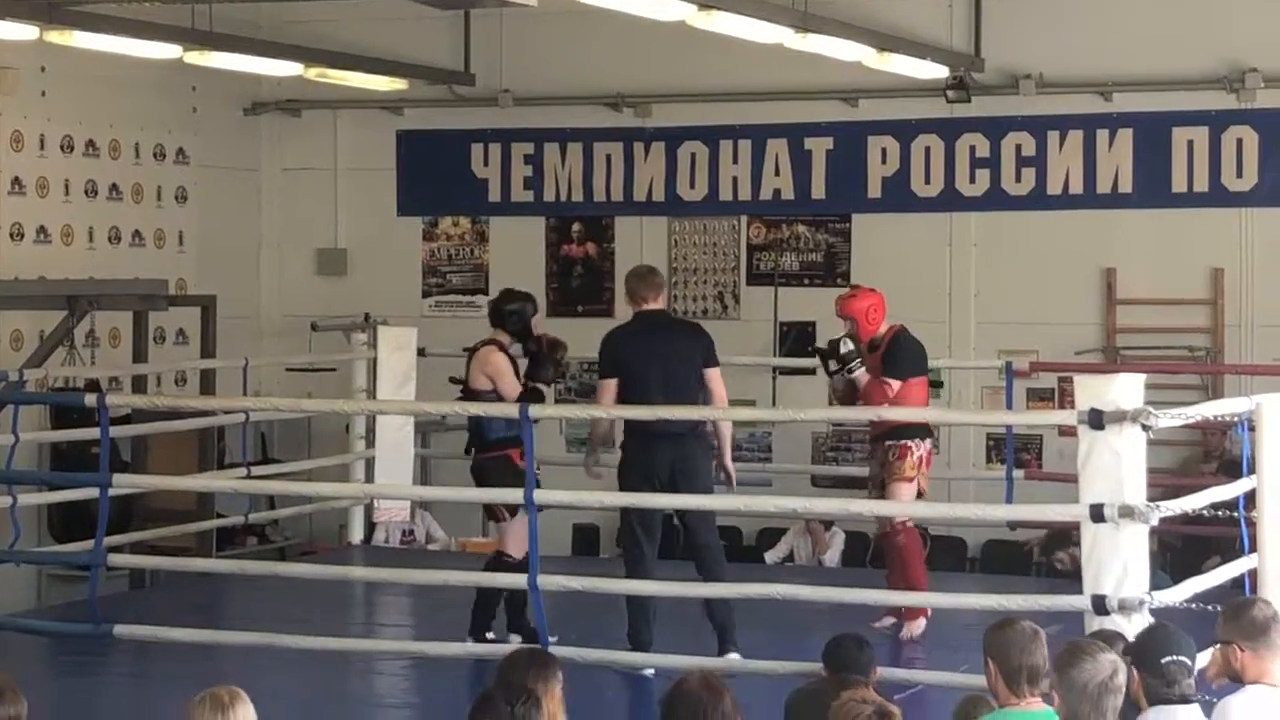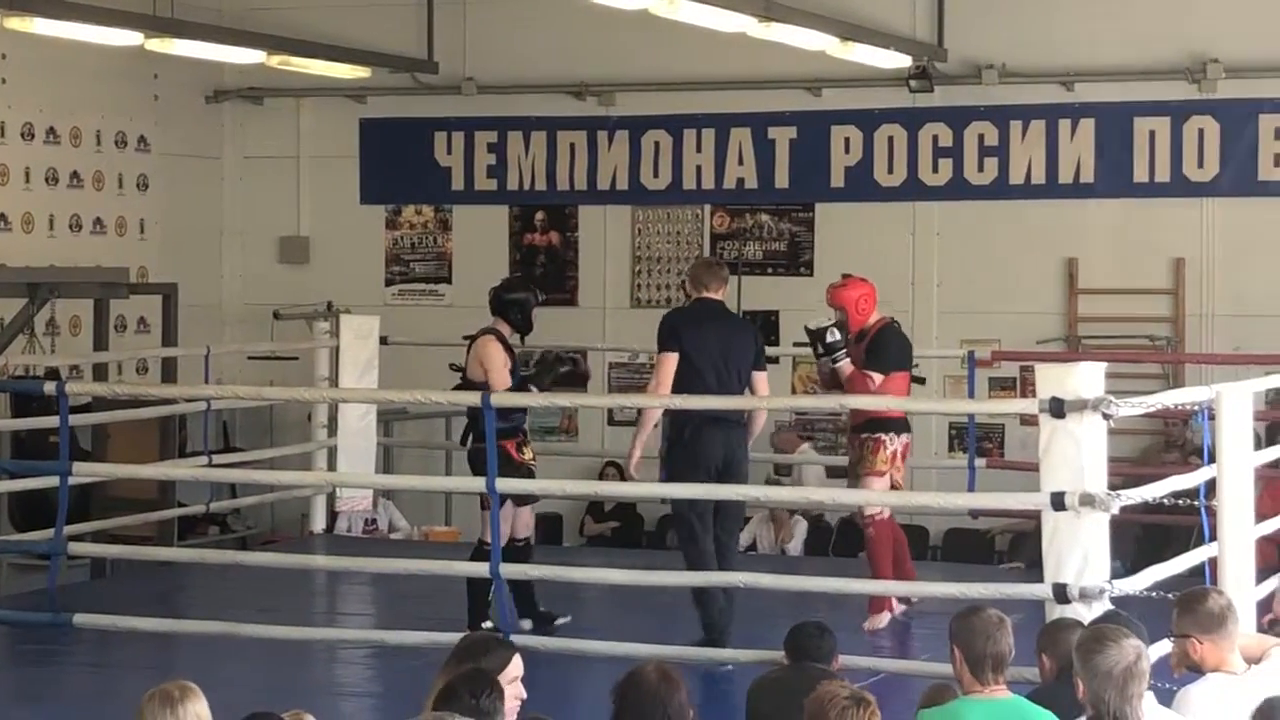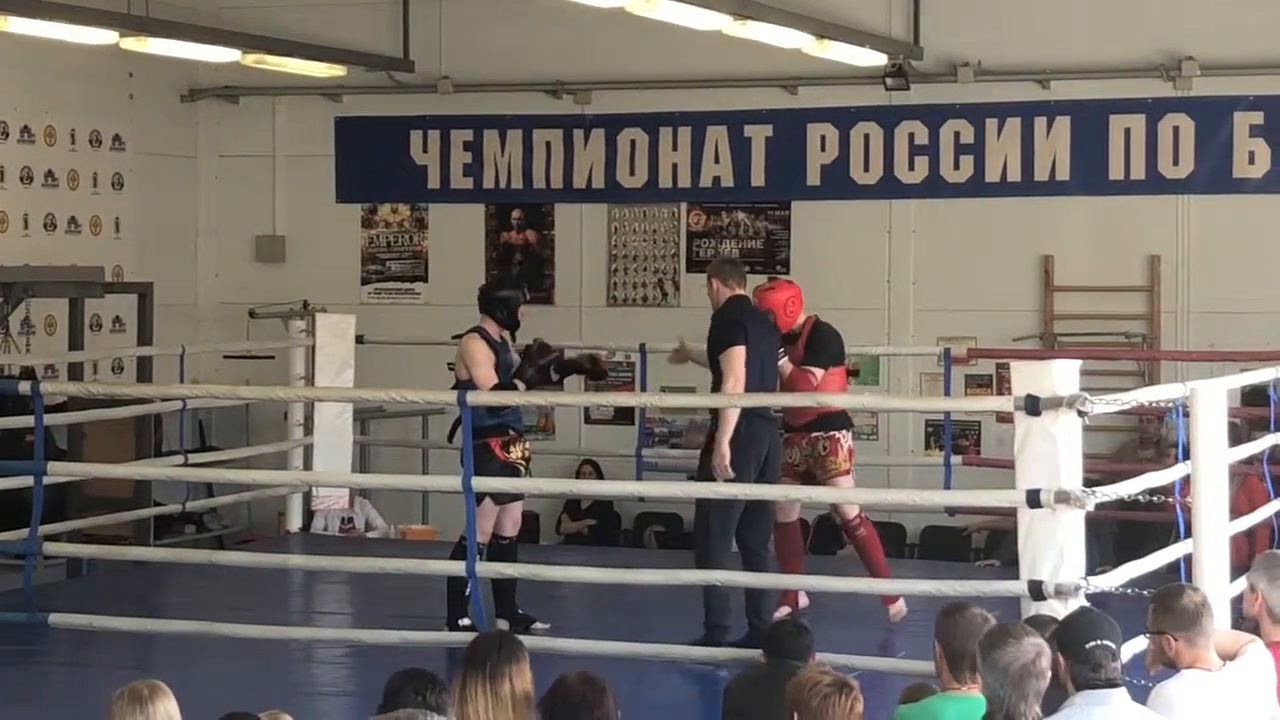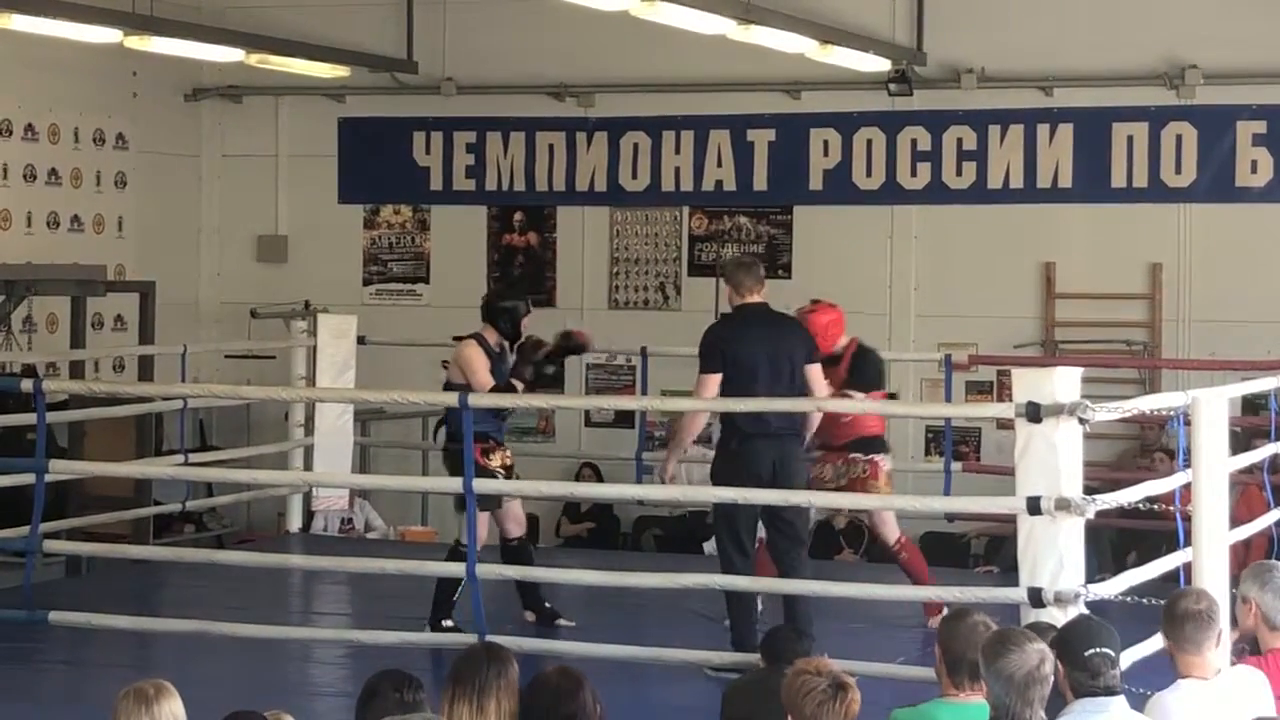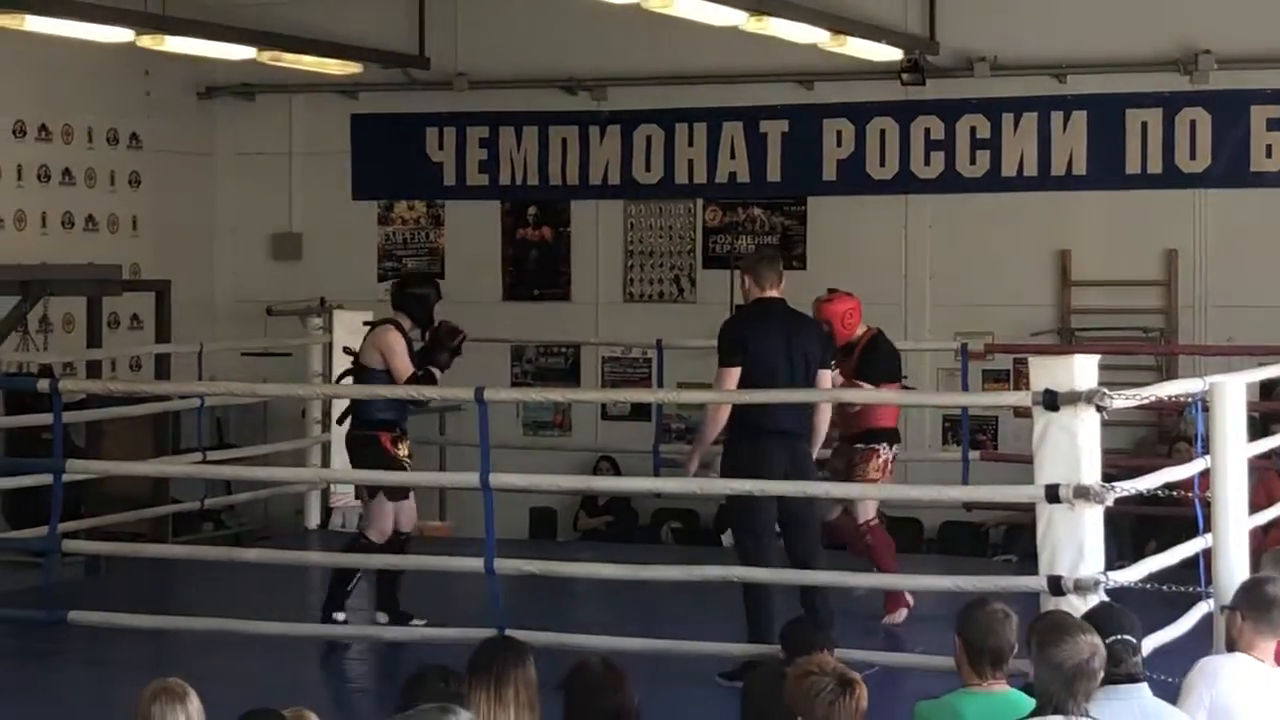
dt=1s
person 1, frame 1
left shoulder: (617, 340)
right shoulder: (694, 334)
left elbow: (605, 409)
right elbow: (719, 399)
left wrist: (593, 455)
right wrist: (725, 454)
left hip: (643, 453)
right hip: (690, 451)
left knee: (640, 555)
right knee: (706, 546)
left ankle: (641, 649)
right ankle: (727, 641)
person 1, frame 2
left shoulder: (677, 321)
right shoulder: (747, 330)
left elbow: (661, 387)
right elbow: (762, 402)
left wrist: (637, 443)
left hip: (692, 437)
right hip: (733, 439)
left knee: (697, 539)
right knee: (725, 541)
left ankle: (717, 637)
right ankle: (720, 632)
person 1, frame 3
left shoulder: (727, 317)
right shoulder: (763, 321)
left elbow: (734, 381)
left wrist: (721, 441)
right wrist: (697, 358)
left hip: (740, 433)
right hip: (768, 433)
left knee: (713, 536)
right knee: (755, 539)
left ankle: (716, 633)
right ankle: (760, 632)
person 1, frame 4
left shoulder: (720, 333)
right shoulder: (795, 329)
left elbow: (702, 405)
right elbow: (820, 394)
left wrist: (672, 457)
left hip: (741, 451)
right hip: (789, 452)
left knee: (737, 555)
right knee: (792, 552)
left ankle: (746, 652)
person 1, frame 5
left shoulder: (739, 327)
right shoulder: (811, 328)
left elbow: (724, 399)
right elbow: (824, 401)
left wrist: (697, 452)
left hip: (752, 452)
right hip: (798, 452)
left knee: (756, 557)
right knee: (809, 553)
person 2, frame 1
left shoulder: (495, 353)
right shoulder: (493, 356)
left elbow: (514, 401)
right elbow: (523, 406)
left wrist: (538, 368)
right wrist: (544, 373)
left hip: (505, 459)
right hip: (502, 461)
left knee: (520, 545)
right knee: (512, 550)
left ankle: (519, 627)
right ankle: (479, 631)
person 2, frame 2
left shoulder: (498, 343)
right shoulder: (489, 344)
right elbow: (510, 401)
left wrist: (554, 372)
right wrist: (543, 377)
left hip: (511, 449)
right hip: (497, 450)
left knee: (522, 532)
right knee: (495, 538)
left ankle: (530, 612)
right ankle: (478, 621)
person 2, frame 3
left shoulder: (501, 340)
right shoulder: (474, 344)
left elbow: (525, 380)
right elbow: (493, 396)
left wrist: (572, 365)
right wrist: (528, 369)
left hip: (510, 447)
right hip: (488, 448)
left knee: (507, 533)
right knee: (481, 534)
left ankle: (508, 613)
right ankle: (457, 618)
person 2, frame 4
left shoulder: (500, 349)
right shoulder: (470, 351)
left elbow: (532, 385)
right elbow: (494, 399)
left wrist: (558, 356)
right wrist: (527, 365)
left hip: (494, 449)
right hip: (471, 451)
left knee: (515, 527)
right knee: (474, 538)
left ankle: (536, 606)
right ankle: (440, 618)
person 2, frame 5
left shoulder: (394, 334)
right shoulder: (389, 335)
right elbow: (416, 388)
left wrist: (434, 351)
right wrist: (441, 354)
left hip: (388, 441)
right hip: (375, 441)
left knee: (404, 523)
right knee: (379, 531)
left ankle: (390, 607)
right ankle: (333, 609)
person 3, frame 1
left shoulder: (902, 345)
right shoulder: (868, 348)
left elbow: (880, 397)
right elbow: (845, 400)
left wrist: (853, 363)
right wrist: (835, 367)
left hip: (909, 440)
right hip: (883, 442)
left knee: (898, 519)
right knee: (886, 526)
left ankle: (919, 603)
right ankle: (900, 603)
person 3, frame 2
left shoulder: (888, 337)
right shoulder: (858, 337)
left elbow: (864, 388)
right elbow: (833, 385)
left wrist: (837, 353)
right wrist: (822, 351)
left hip: (885, 433)
right hip: (862, 433)
left knee: (871, 513)
right knee: (881, 516)
left ankle: (882, 602)
person 3, frame 3
left shoulder: (823, 335)
right shoulder: (782, 340)
left elbow: (806, 385)
left wrist: (775, 356)
left hip: (829, 432)
right hip: (795, 434)
left knee: (848, 513)
right knee: (784, 514)
left ankle: (889, 591)
right ankle: (793, 593)
person 3, frame 4
left shoulder: (865, 360)
right shoulder: (827, 359)
left elbow: (845, 410)
left hip: (867, 455)
right hip: (831, 455)
left knee: (888, 535)
left ankle: (935, 603)
person 3, frame 5
left shoulder: (878, 350)
right shoulder: (846, 348)
left elbow: (856, 399)
right elbow: (835, 391)
left hip: (876, 443)
right hip: (849, 441)
left knee: (864, 516)
right knee: (828, 513)
left ankle: (897, 595)
right ankle: (880, 560)
